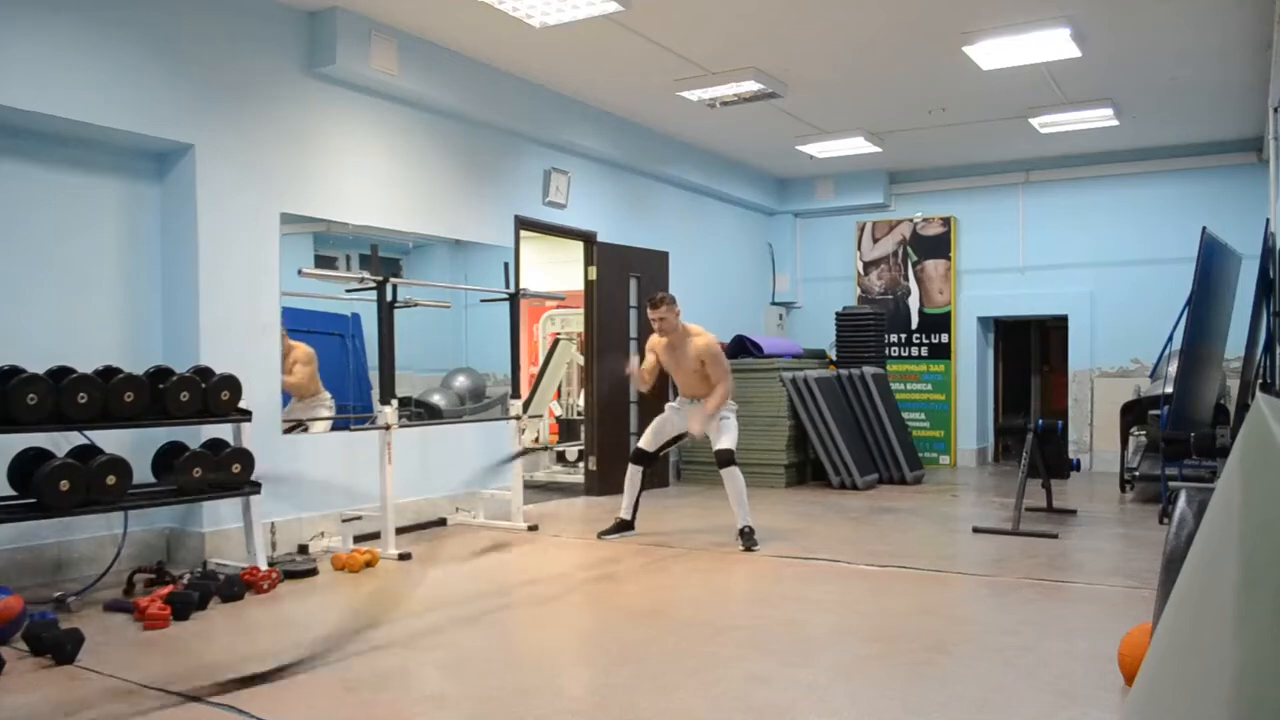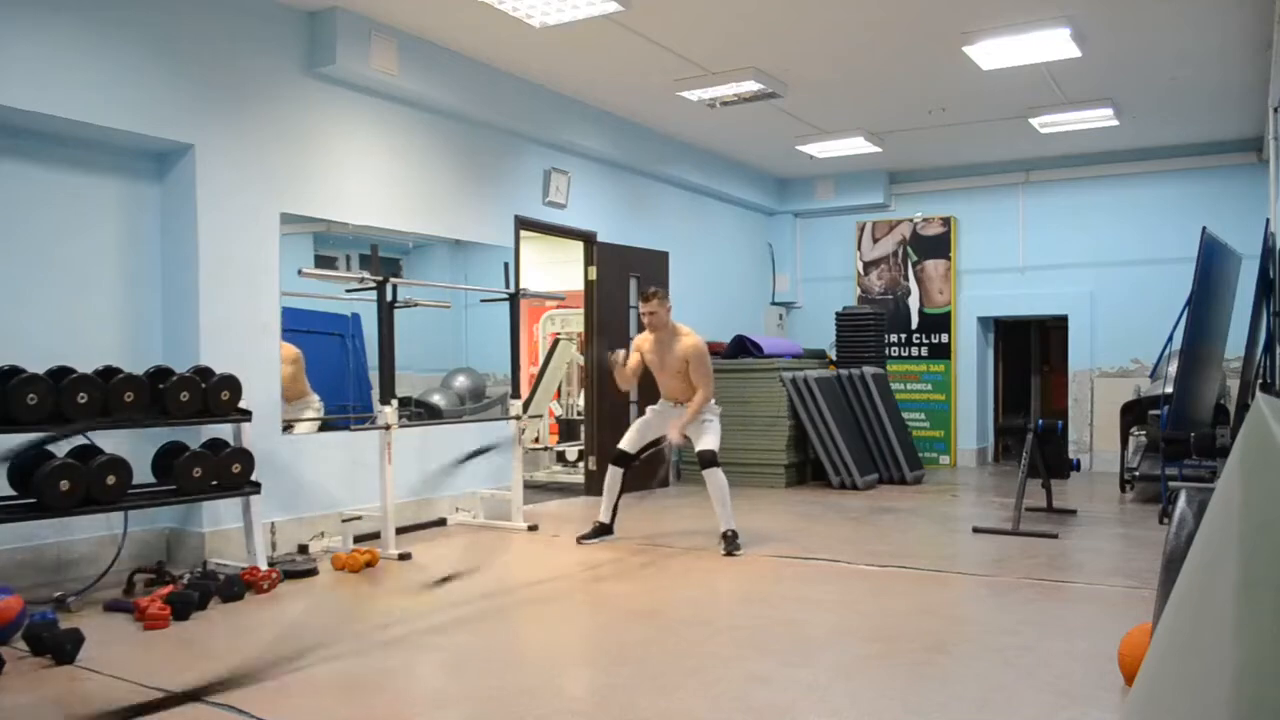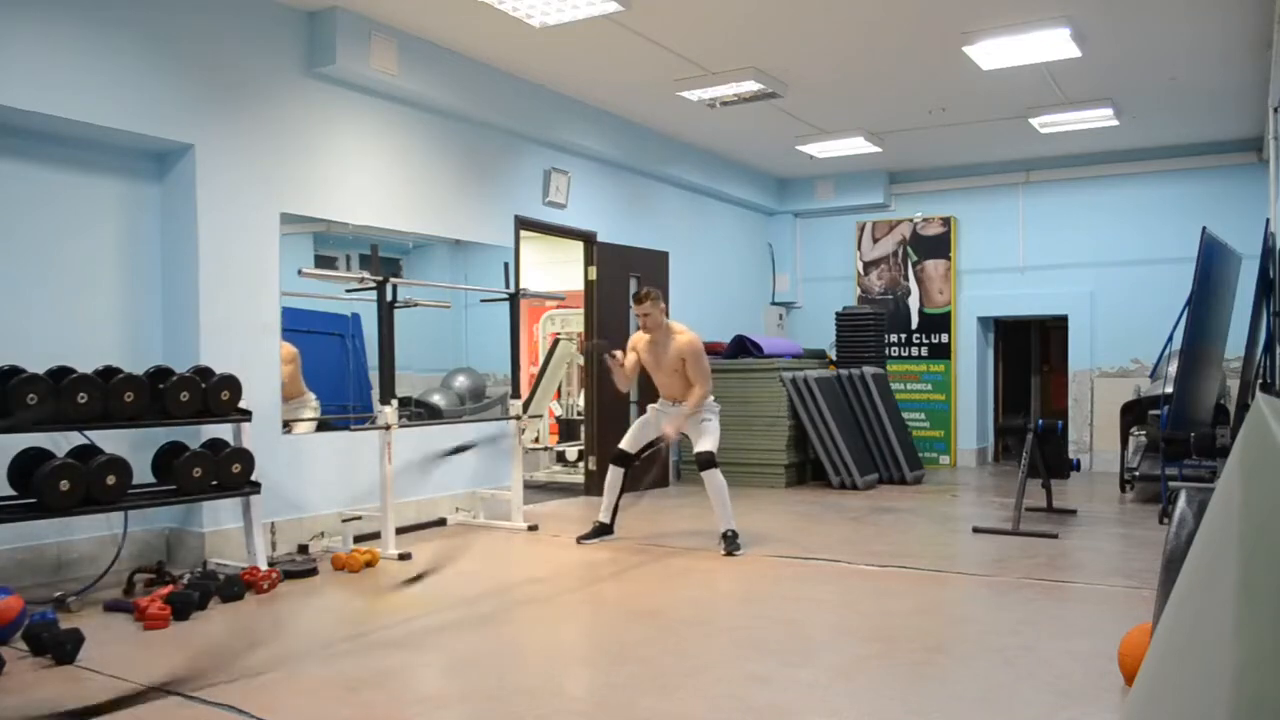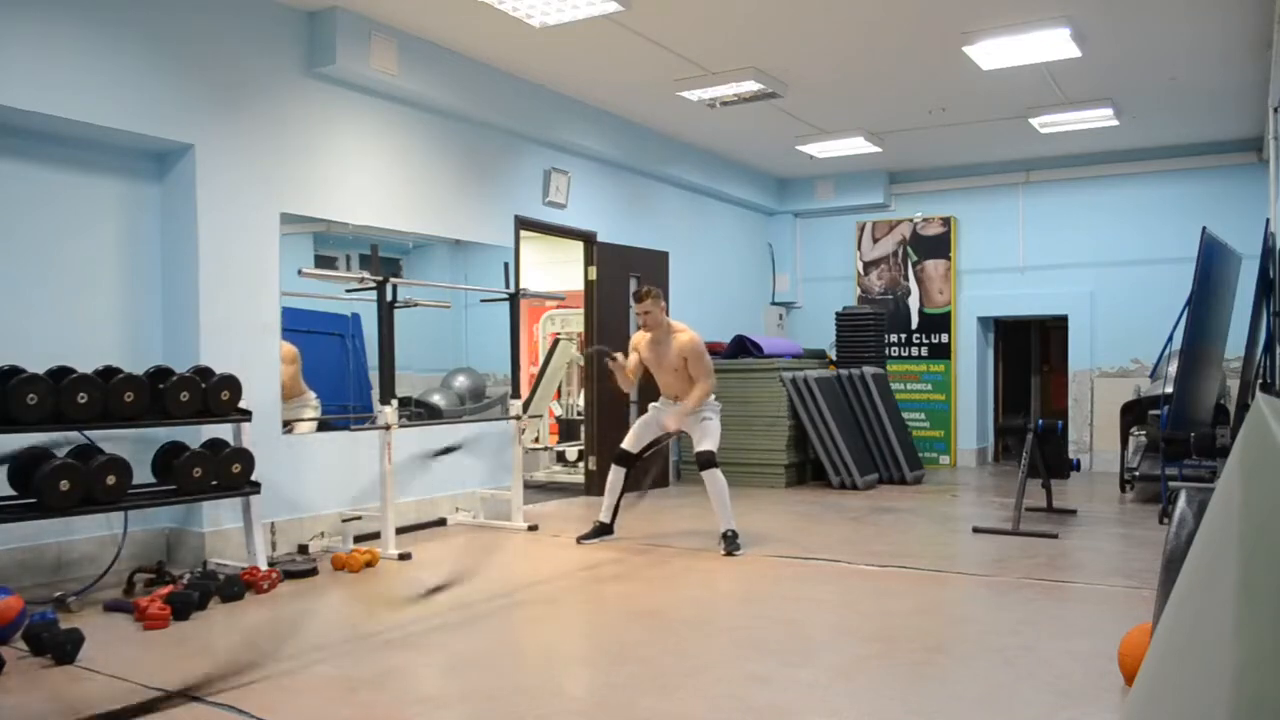
dt=0.7s
person 1, frame 1
left shoulder: (705, 343)
right shoulder: (655, 344)
left elbow: (725, 385)
right elbow: (645, 385)
left wrist: (703, 418)
right wrist: (637, 373)
left hip: (716, 408)
right hip: (682, 405)
left knee: (725, 459)
right knee: (639, 455)
left ankle: (745, 528)
right ankle: (626, 520)
person 1, frame 2
left shoulder: (692, 344)
right shoulder: (641, 342)
left elbow: (706, 391)
right elbow: (626, 385)
left wrist: (681, 426)
right wrist: (619, 367)
left hip: (699, 412)
right hip: (663, 409)
left knee: (708, 461)
right knee: (619, 457)
left ankle: (728, 532)
right ankle: (604, 523)
person 1, frame 3
left shoulder: (687, 341)
right shoulder: (636, 342)
left elbow: (703, 387)
right elbow: (625, 385)
left wrist: (679, 423)
right wrist: (618, 369)
left hip: (698, 410)
right hip: (663, 409)
left knee: (706, 462)
right knee: (619, 457)
left ankle: (729, 532)
right ankle: (604, 524)
person 1, frame 4
left shoulder: (687, 340)
right shoulder: (638, 341)
left elbow: (707, 383)
right elbow: (628, 386)
left wrist: (680, 416)
right wrist: (620, 370)
left hip: (699, 409)
right hip: (664, 406)
left knee: (706, 462)
right knee: (621, 457)
left ankle: (729, 532)
right ankle: (605, 523)
